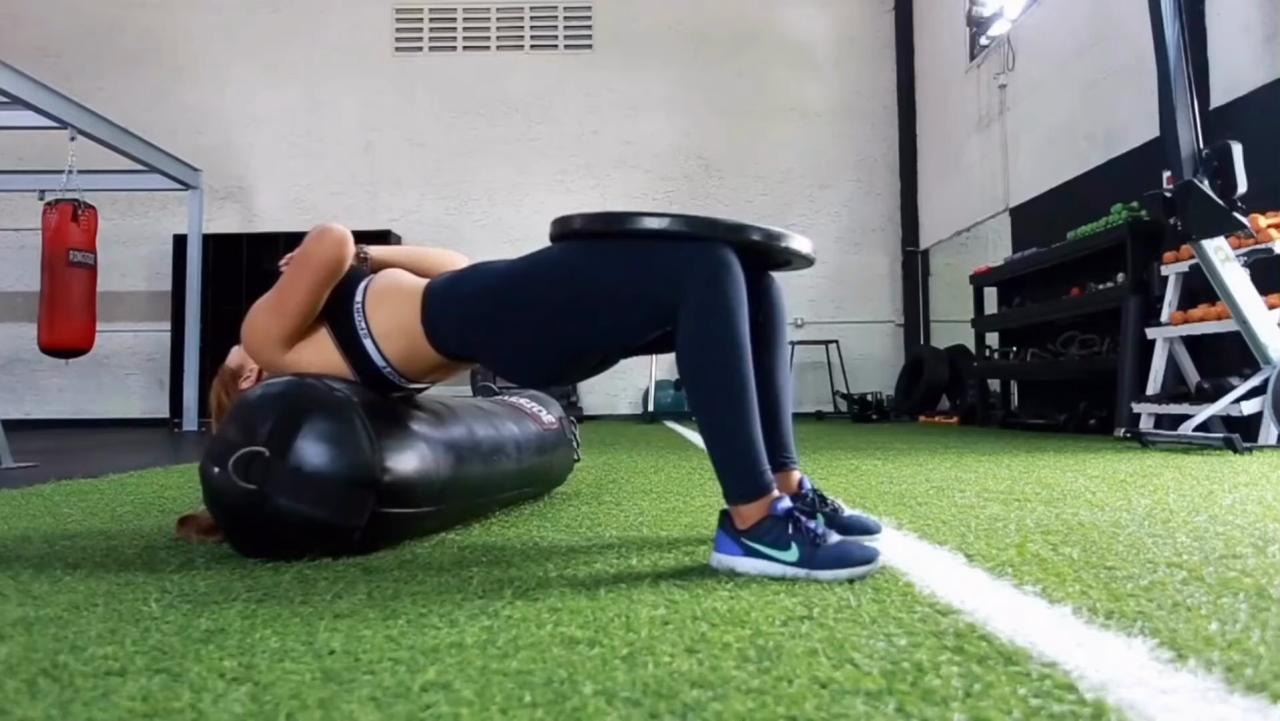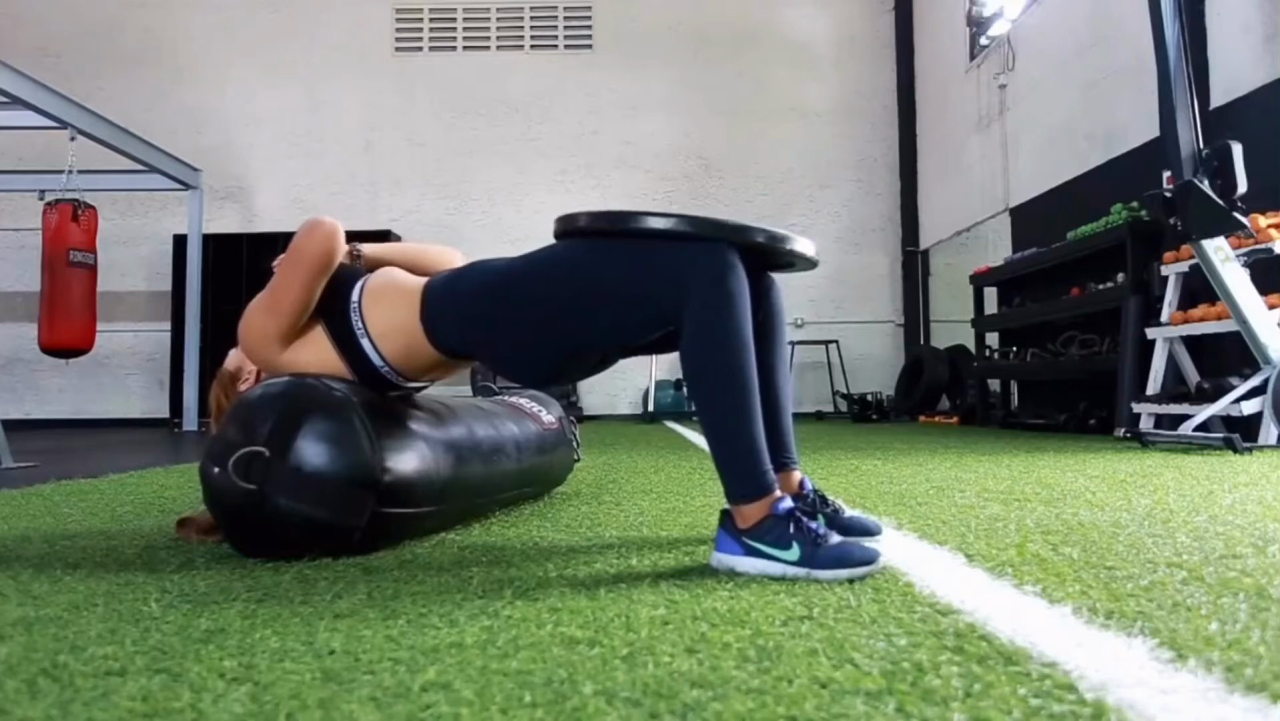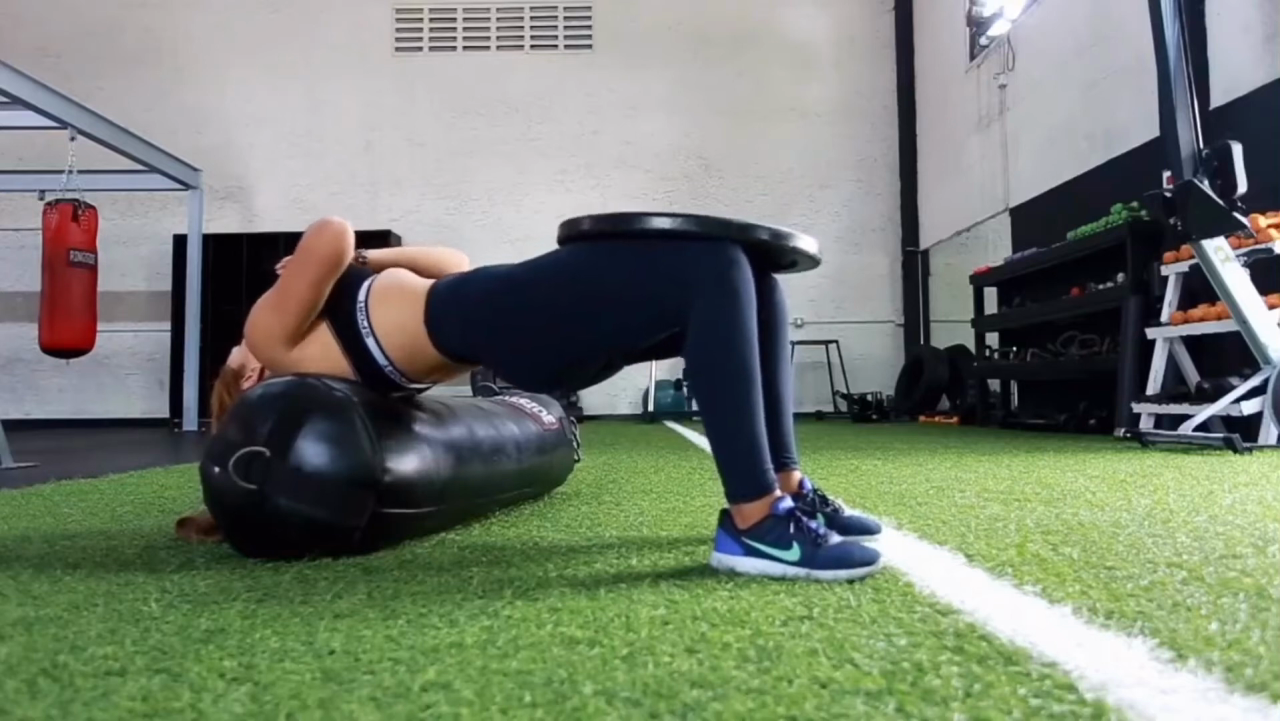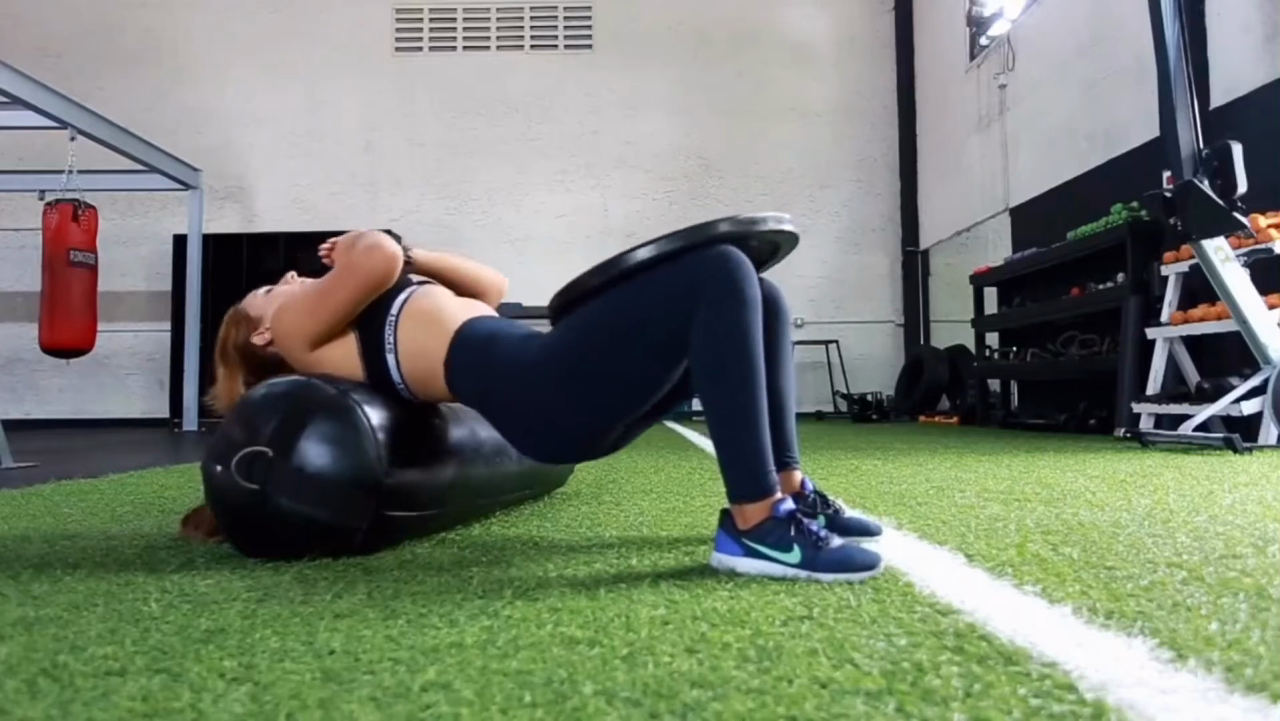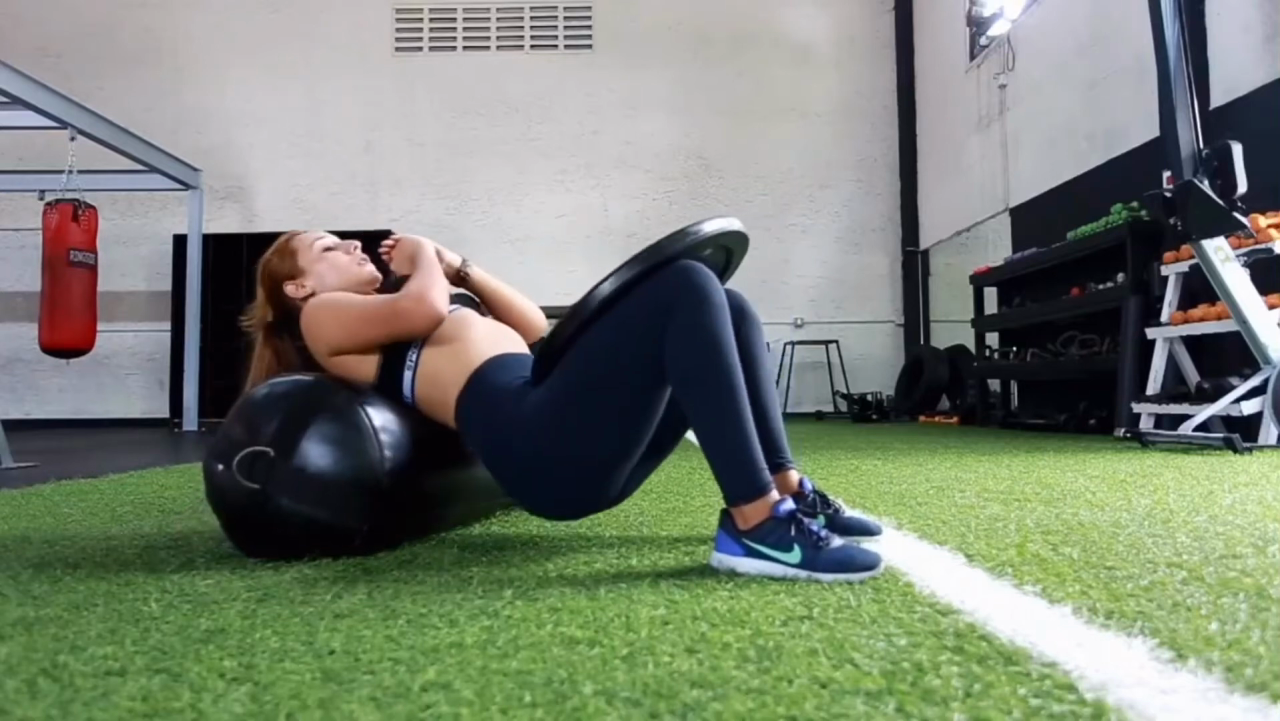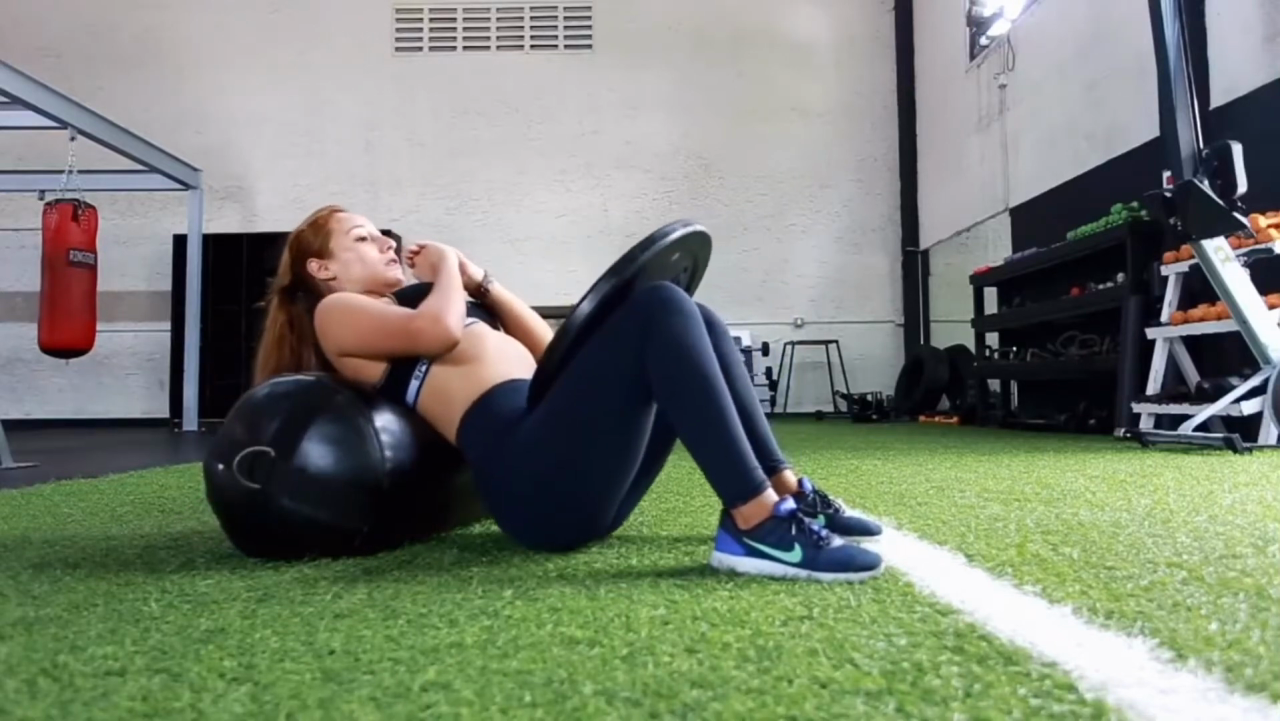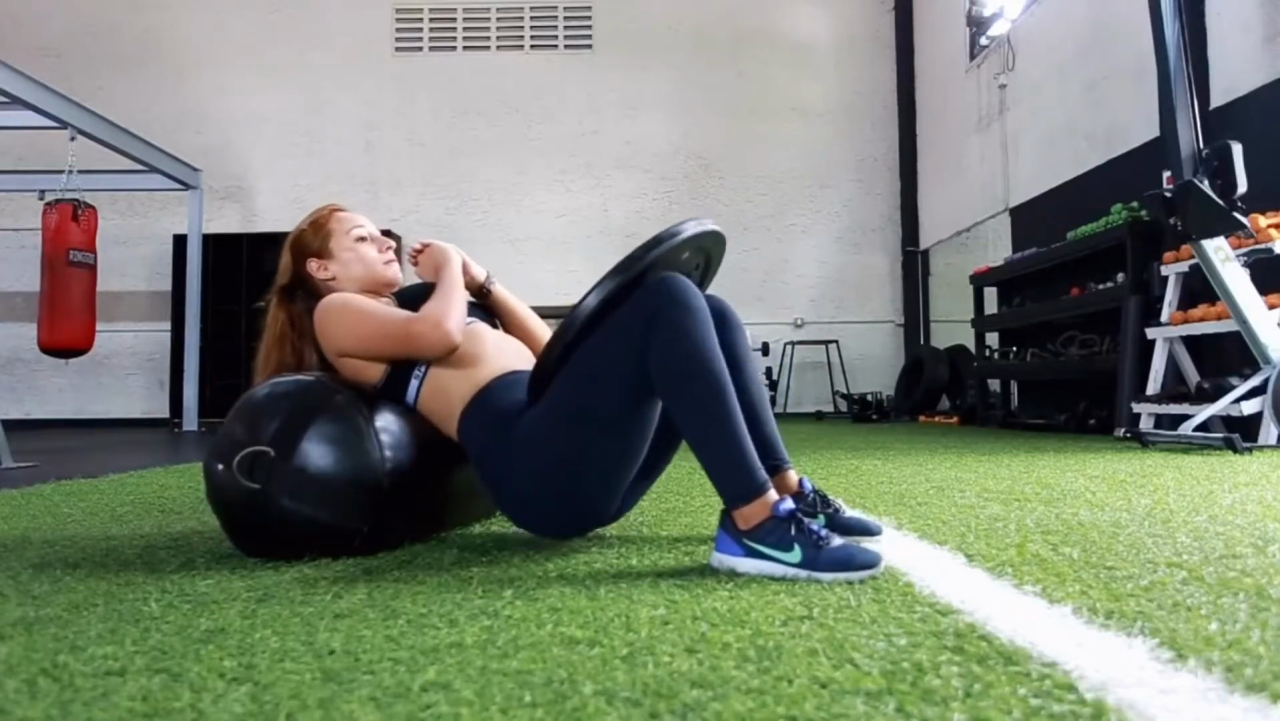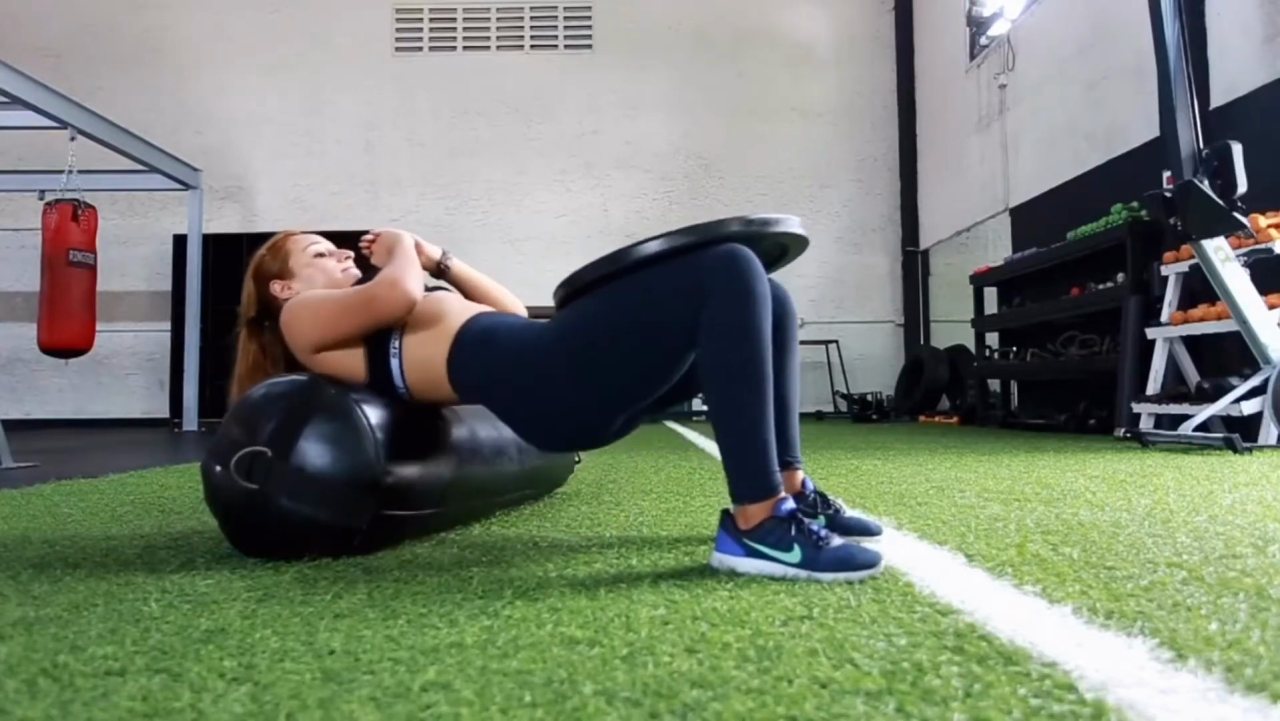
dt=0.3s
person 1, frame 1
right shoulder: (273, 336)
left elbow: (453, 264)
right elbow: (332, 242)
left wrist: (370, 258)
right wrist: (350, 258)
left hip: (537, 324)
right hip: (507, 318)
left knee: (748, 279)
right knee: (706, 269)
left ankle: (784, 488)
right ankle: (755, 525)
person 1, frame 2
left shoulder: (355, 343)
right shoulder: (267, 334)
left elbow: (446, 262)
right elbow: (320, 236)
left wrist: (359, 256)
right wrist: (343, 254)
left hip: (543, 322)
right hip: (509, 314)
left knee: (746, 280)
right knee: (709, 268)
left ankle: (785, 488)
right ankle: (756, 524)
person 1, frame 3
left shoulder: (385, 341)
right shoulder: (274, 335)
left elbow: (453, 265)
right elbow: (331, 236)
left wrist: (365, 259)
right wrist: (345, 257)
left hip: (526, 317)
right hip: (517, 321)
left knee: (747, 285)
right knee: (715, 269)
left ankle: (786, 490)
right ankle: (756, 525)
person 1, frame 4
left shoulder: (375, 330)
right shoulder: (296, 329)
left elbow: (489, 286)
right elbow: (376, 257)
left wrist: (406, 258)
right wrist: (376, 249)
left hip: (565, 384)
right hip: (545, 389)
left knee: (757, 298)
right knee: (720, 275)
left ankle: (788, 490)
right ankle: (757, 526)
person 1, frame 5
left shoulder: (388, 319)
right shoulder: (321, 317)
left elbow: (533, 326)
right elbow: (422, 308)
left wrist: (457, 267)
right wrist: (423, 260)
left hip: (580, 444)
right hip: (541, 447)
left knee: (728, 310)
right knee: (687, 286)
left ankle: (789, 493)
right ankle: (757, 526)
person 1, frame 6
left shoulder: (403, 316)
right shoulder: (336, 313)
left elbow: (544, 351)
right elbow: (437, 331)
left wrist: (477, 281)
right wrist: (447, 271)
left hip: (583, 472)
right hip: (541, 477)
left knee: (693, 323)
right knee: (660, 307)
left ankle: (787, 491)
right ankle: (757, 526)
person 1, frame 7
left shoulder: (400, 316)
right shoulder: (335, 314)
left elbow: (541, 349)
right elbow: (437, 335)
left wrist: (479, 280)
right wrist: (448, 271)
left hip: (584, 463)
right hip: (542, 460)
left knee: (708, 315)
right knee: (668, 300)
left ankle: (789, 493)
right ankle: (758, 526)
person 1, frame 8
left shoulder: (371, 319)
right shoulder: (305, 319)
left elbow: (511, 314)
right elbow: (400, 296)
left wrist: (437, 259)
right wrist: (402, 253)
left hip: (548, 357)
right hip: (541, 382)
left knee: (765, 300)
right knee: (730, 273)
left ankle: (792, 494)
right ankle: (758, 525)
